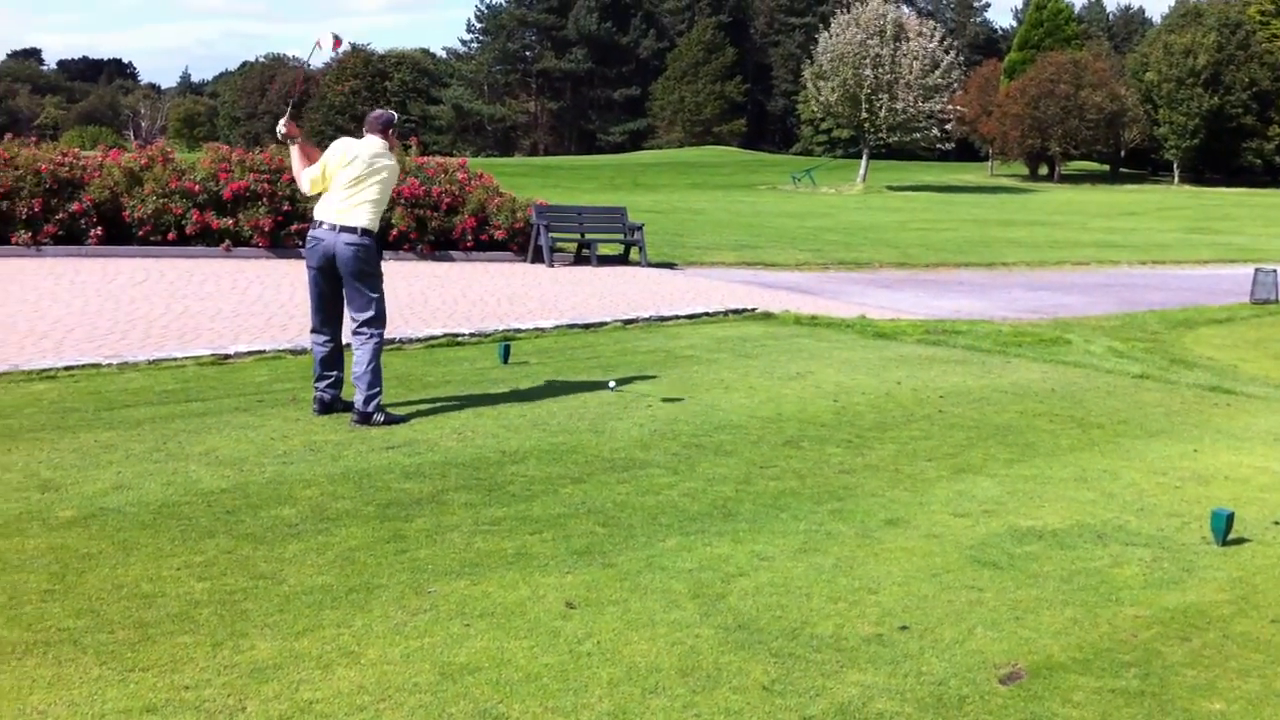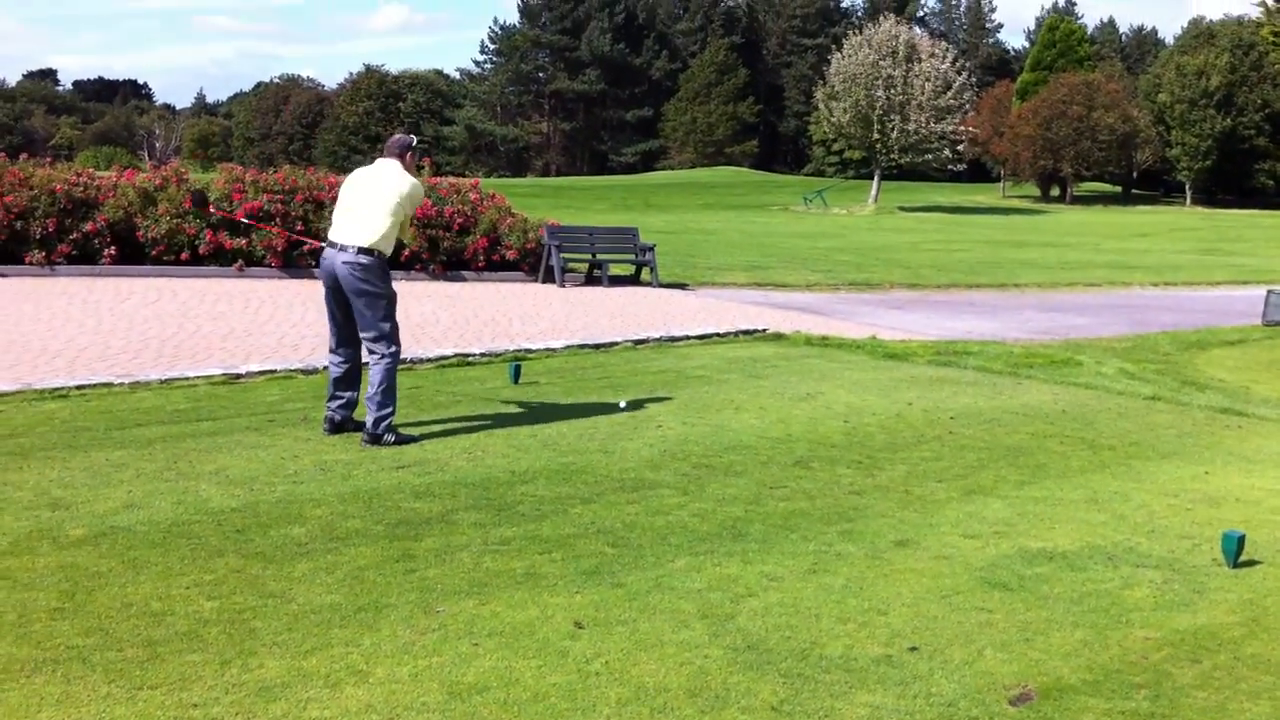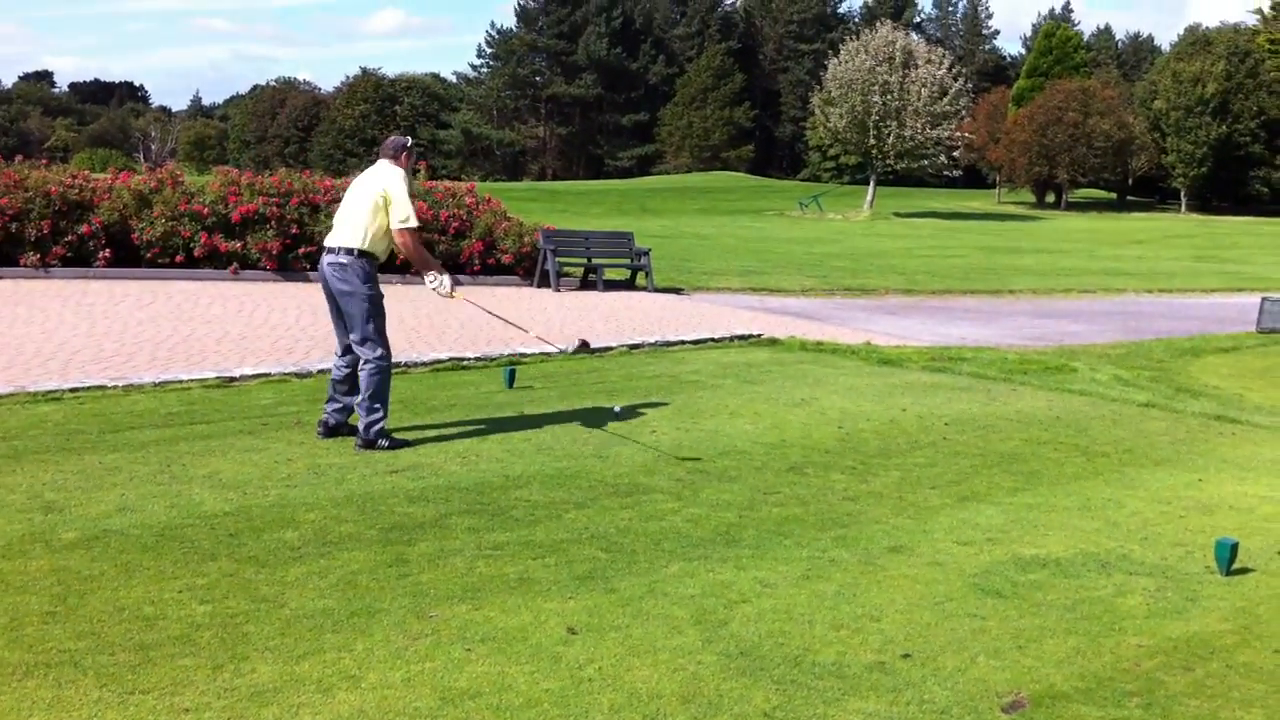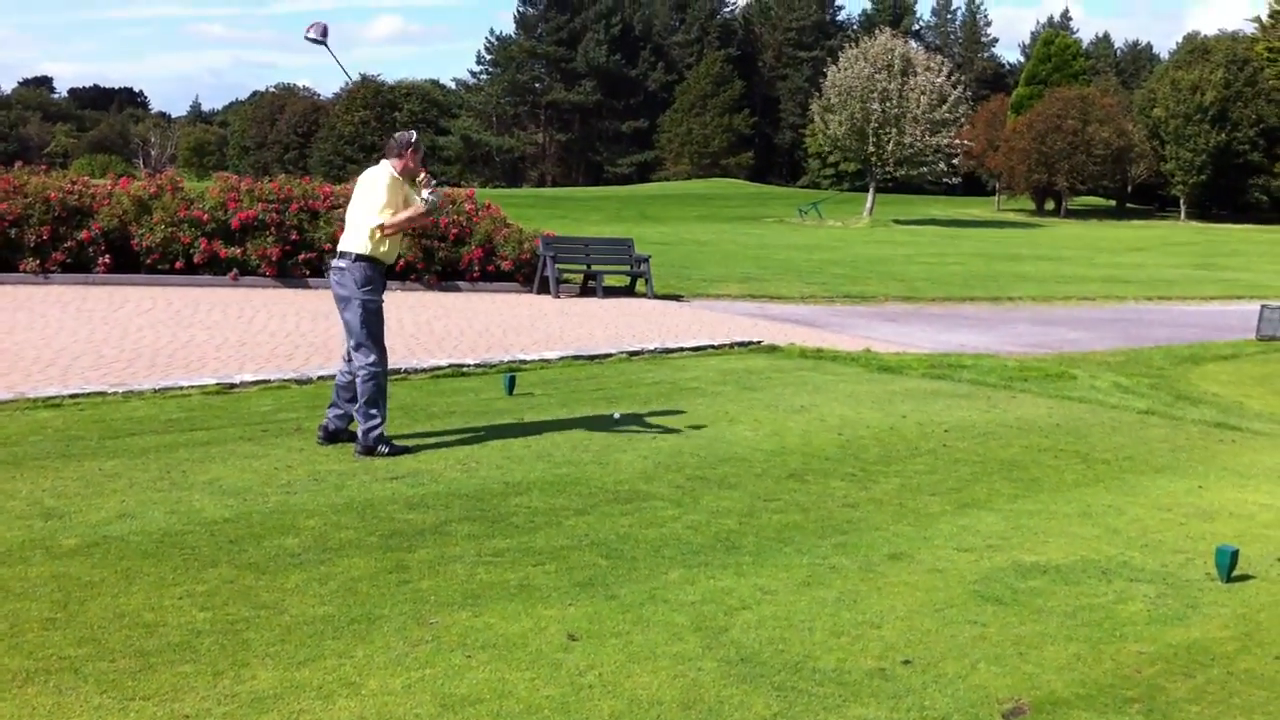
dt=0.2s
person 1, frame 1
left shoulder: (344, 146)
right shoulder: (391, 166)
left elbow: (308, 184)
right elbow: (331, 166)
left wrist: (294, 141)
right wrist: (300, 139)
left hip: (321, 237)
right hip: (358, 243)
left knee: (324, 325)
right knee: (368, 328)
left ankle: (326, 396)
right ankle: (366, 407)
person 1, frame 2
left shoulder: (359, 175)
right shoulder: (412, 186)
right elbow: (403, 235)
left hip: (332, 257)
right hip: (365, 264)
left knee: (343, 345)
right knee: (383, 347)
left ankle: (337, 415)
right ankle: (377, 427)
person 1, frame 3
left shoulder: (367, 178)
right shoulder: (395, 178)
left elbow: (383, 235)
right elbow: (404, 236)
left wrist: (431, 268)
right wrist: (435, 271)
left hip: (332, 262)
right hip: (353, 264)
left knee: (350, 348)
right knee: (373, 351)
left ankle: (334, 418)
right ankle: (371, 431)
person 1, frame 4
left shoulder: (399, 184)
right shoulder: (378, 177)
left elbow: (416, 216)
right elbow: (383, 227)
left wrist: (426, 197)
right wrist: (421, 207)
left hip: (359, 271)
right hip: (357, 271)
left knee: (358, 354)
right knee: (370, 356)
left ankle: (335, 425)
right ankle: (370, 437)
